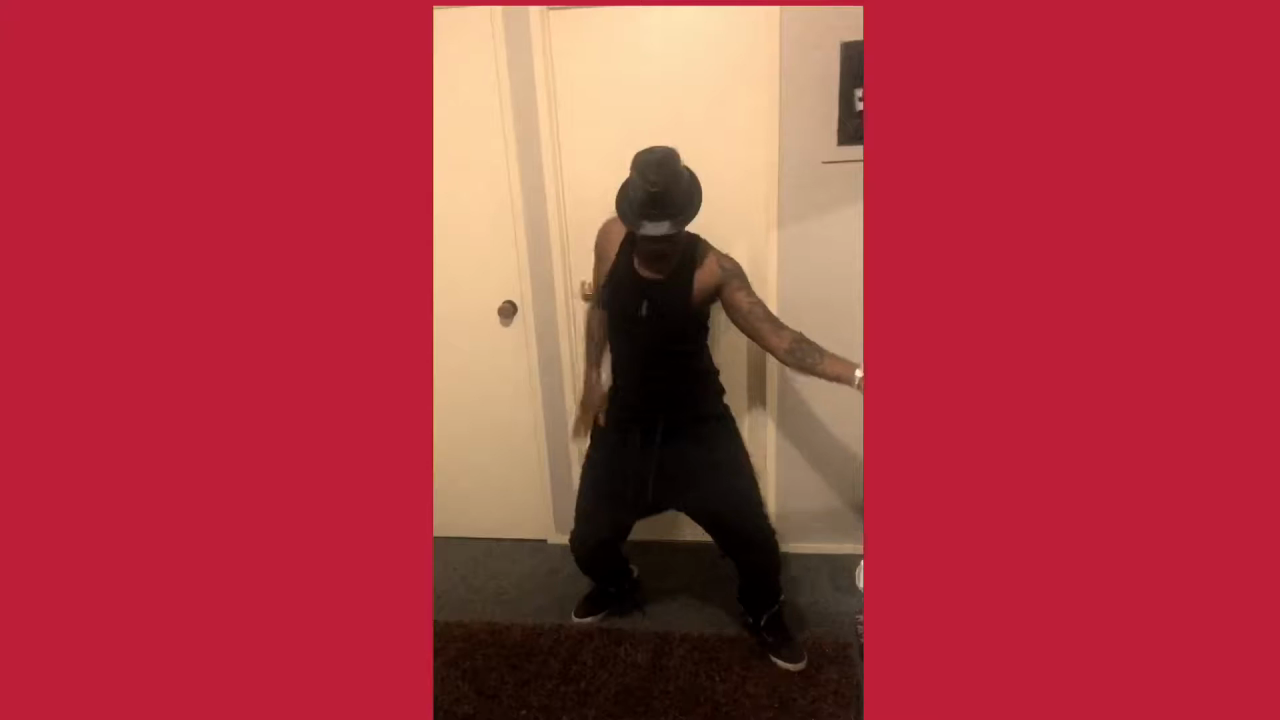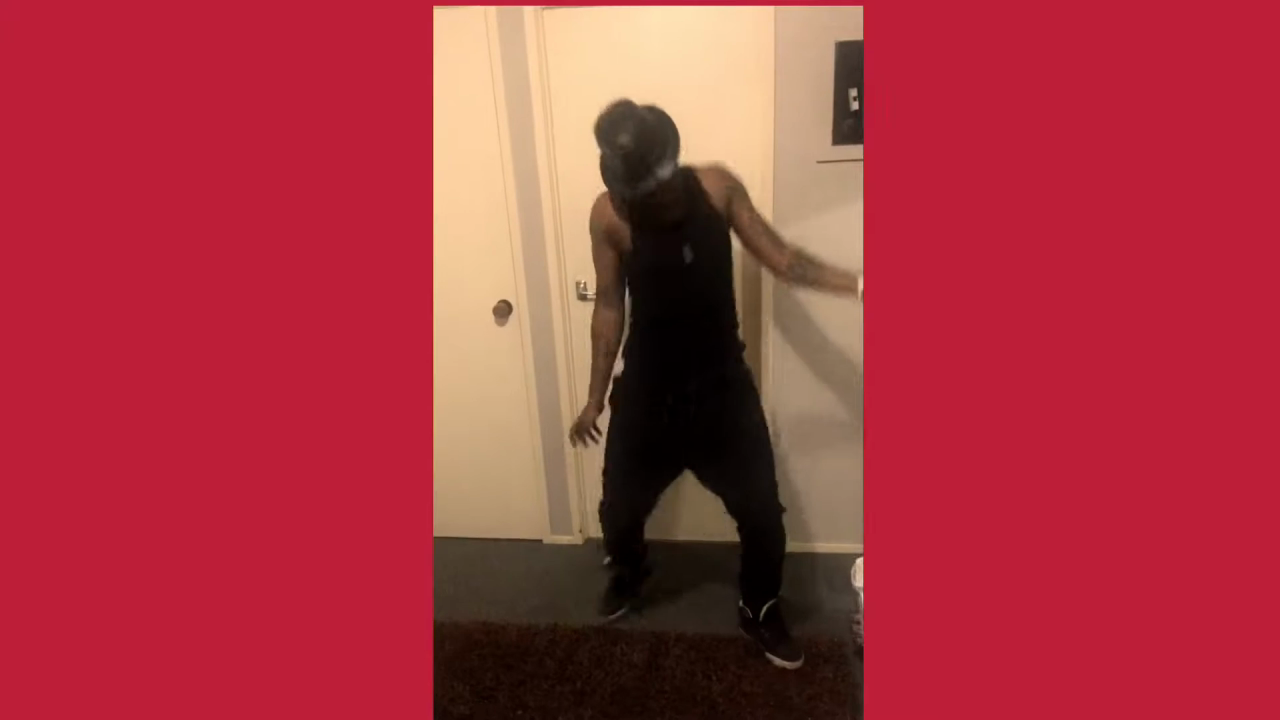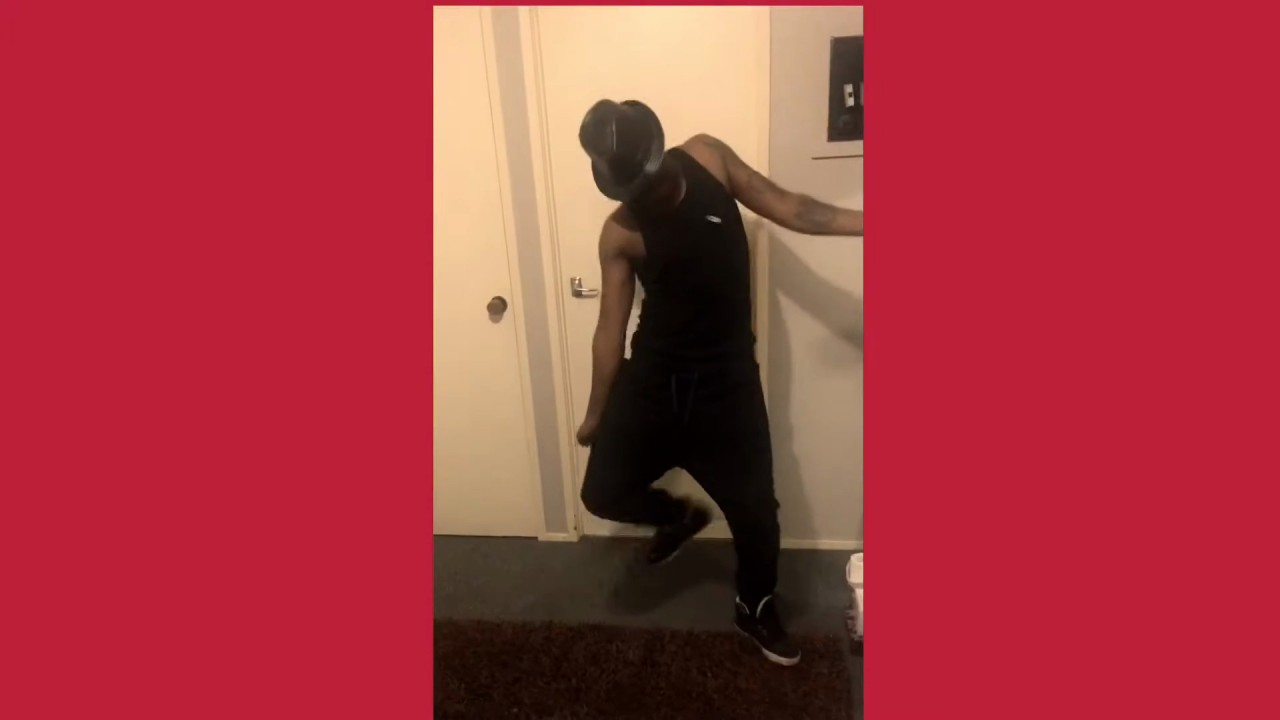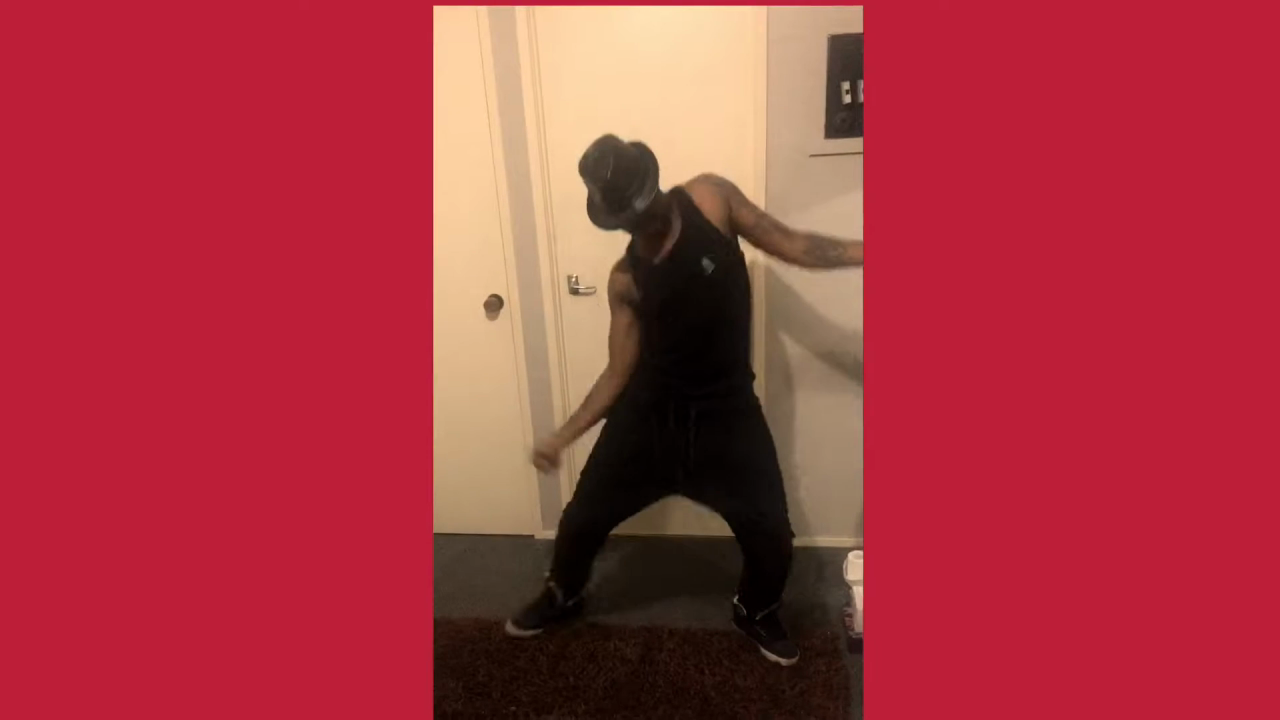
dt=0.2s
person 1, frame 1
left shoulder: (712, 268)
right shoulder: (611, 238)
left elbow: (777, 338)
left wrist: (858, 374)
right wrist: (592, 380)
left hip: (697, 428)
right hip: (624, 426)
left knee: (754, 540)
right knee: (589, 541)
left ankle: (765, 617)
right ankle: (617, 587)
person 1, frame 2
left shoulder: (716, 187)
right shoulder: (609, 214)
left elbow: (781, 257)
right elbow: (609, 307)
left wrist: (859, 284)
right wrist: (595, 396)
left hip: (722, 388)
right hip: (646, 390)
left knee: (761, 513)
right knee: (620, 508)
left ankle: (760, 611)
right ankle: (629, 569)
person 1, frame 3
left shoulder: (707, 156)
right shoulder: (620, 232)
left elbow: (786, 208)
right elbow: (612, 325)
left wrist: (868, 221)
right wrist: (595, 414)
left hip: (728, 382)
right hip: (651, 381)
left knee: (754, 511)
right knee: (603, 493)
left ankle: (756, 608)
right ankle: (678, 517)
person 1, frame 4
left shoulder: (709, 196)
right shoulder: (625, 276)
left elbow: (789, 245)
right elbow: (619, 371)
left wrist: (868, 250)
right wrist: (562, 436)
left hip: (727, 413)
right hip: (648, 412)
left knee: (771, 536)
right knee: (583, 519)
left ankle: (756, 612)
right ankle: (562, 596)
